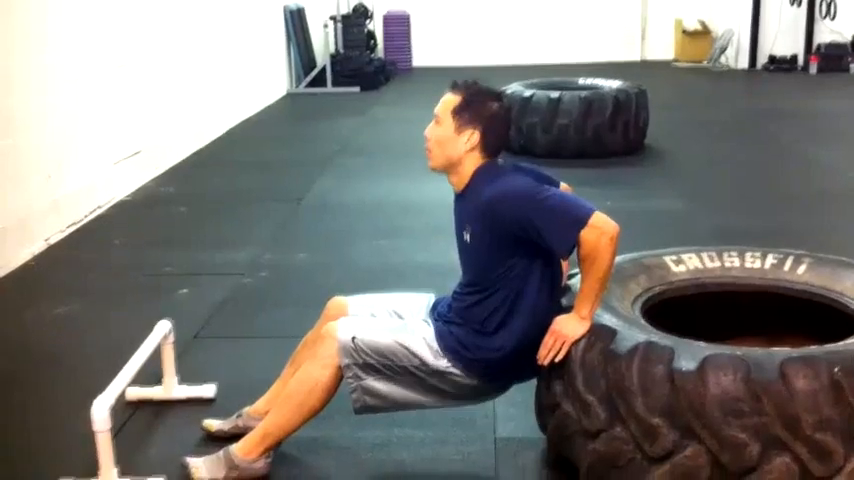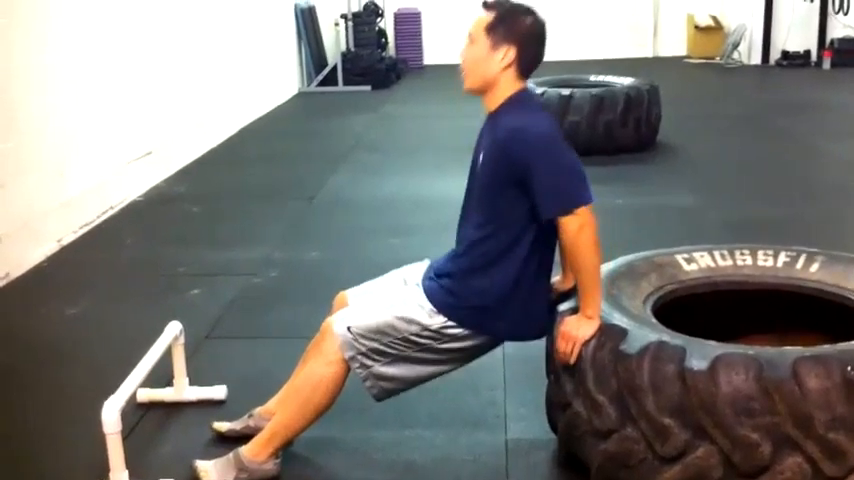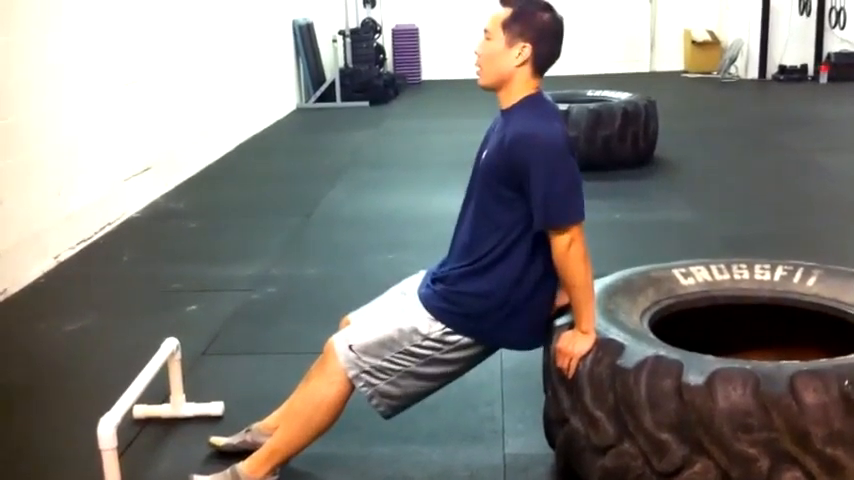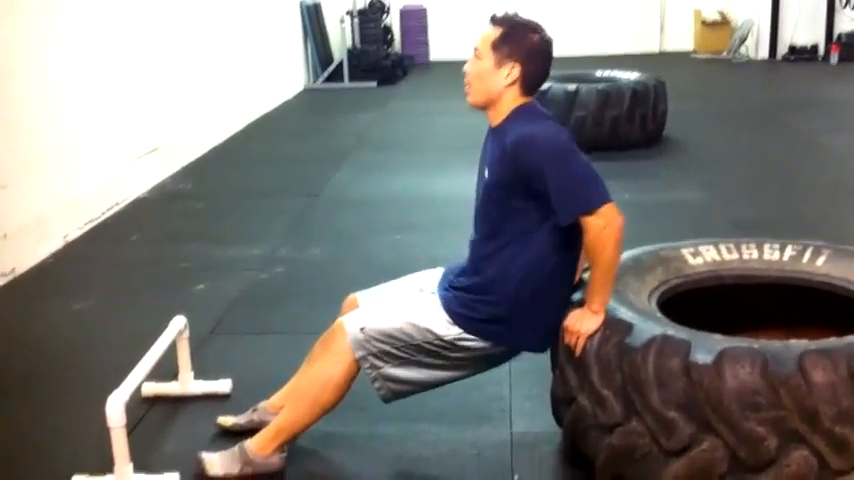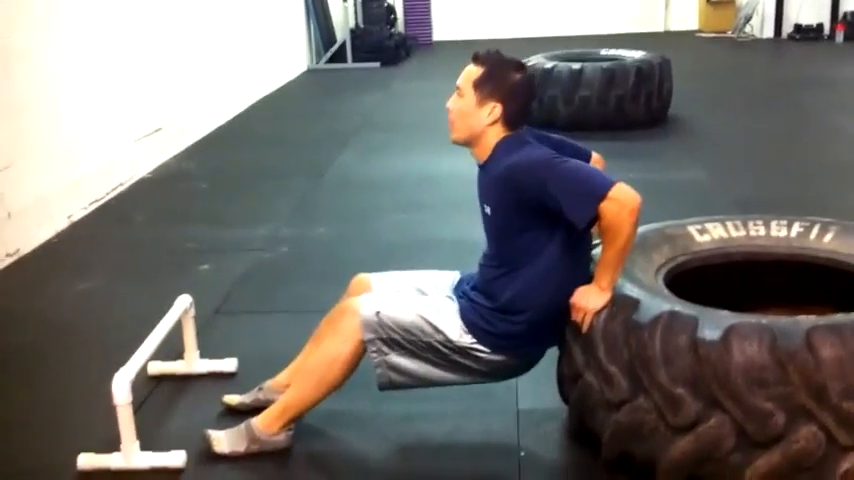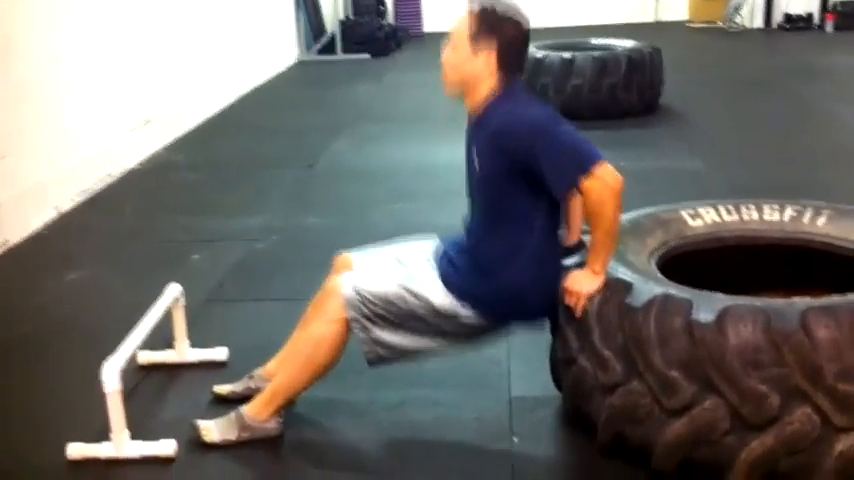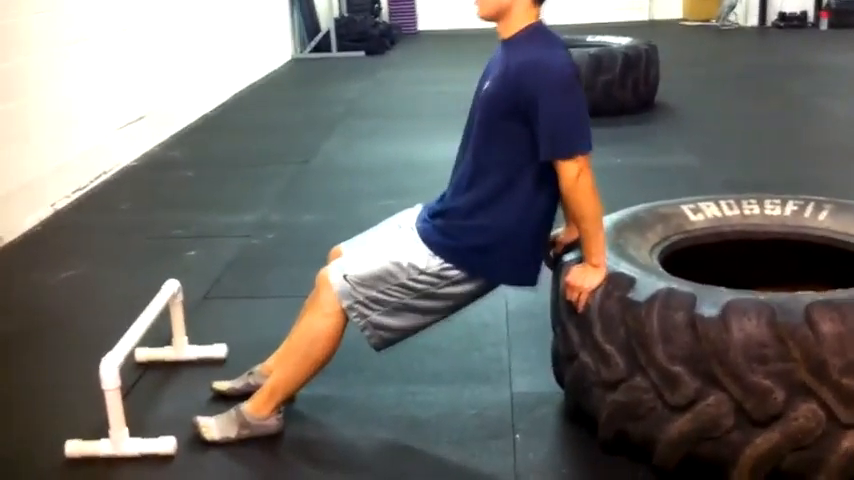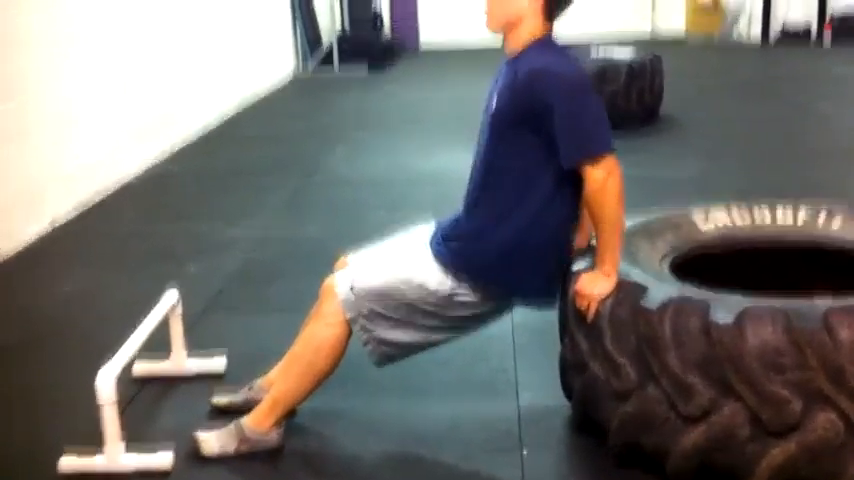
dt=0.4s
person 1, frame 1
left shoulder: (504, 196)
right shoulder: (486, 181)
left elbow: (602, 231)
right elbow: (562, 195)
left wrist: (580, 316)
right wrist: (549, 290)
left hip: (475, 351)
right hip: (458, 317)
left knee: (335, 339)
right knee: (337, 311)
right ankle: (258, 417)
person 1, frame 2
left shoulder: (528, 132)
right shoulder: (510, 117)
left elbow: (577, 219)
right elbow: (561, 209)
left wrist: (588, 315)
right wrist: (567, 278)
left hip: (472, 305)
right hip: (458, 276)
left knee: (339, 337)
right knee: (346, 308)
right ankle: (271, 417)
person 1, frame 3
left shoulder: (537, 135)
right shoulder: (518, 118)
left elbow: (568, 235)
right elbow: (553, 229)
left wrist: (584, 329)
right wrist: (554, 292)
left hip: (470, 310)
right hip: (453, 283)
left knee: (343, 356)
right knee: (352, 330)
right ankle: (269, 431)
person 1, frame 4
left shoulder: (533, 141)
right shoulder: (512, 130)
left elbow: (605, 219)
right elbow: (568, 209)
left wrist: (592, 308)
right wrist: (560, 276)
left hip: (486, 316)
right hip: (471, 287)
left knee: (350, 333)
right knee: (355, 306)
right ankle: (275, 409)
person 1, frame 5
left shoulder: (524, 167)
right shoulder: (515, 151)
left elbow: (625, 203)
right elbow: (593, 162)
left wrist: (600, 286)
right wrist: (569, 257)
left hip: (498, 330)
right hip: (483, 295)
left knee: (358, 314)
right knee: (362, 287)
left ankle: (267, 428)
right ankle: (280, 389)
person 1, frame 6
left shoulder: (516, 122)
right shoulder: (498, 110)
left elbow: (604, 181)
right elbow: (569, 166)
left wrist: (593, 270)
right wrist: (567, 237)
left hip: (484, 289)
right hip: (466, 260)
left knee: (341, 295)
right knee: (345, 267)
left ankle: (259, 415)
right ankle: (272, 376)
person 1, frame 7
left shoulder: (542, 64)
right shoulder: (518, 49)
left elbow: (574, 166)
right elbow: (564, 152)
left wrist: (593, 263)
right wrist: (571, 231)
left hip: (467, 248)
right hip: (448, 220)
left knee: (335, 287)
right knee: (341, 261)
left ankle: (258, 411)
right ankle: (272, 372)
person 1, frame 8
left shoulder: (549, 75)
right shoulder: (526, 64)
left elbow: (603, 171)
right elbow: (579, 166)
left wrist: (605, 271)
right wrist: (573, 241)
left hip: (482, 268)
right hip: (464, 241)
left knee: (339, 296)
right knee: (347, 271)
left ankle: (259, 426)
right ankle: (273, 386)
